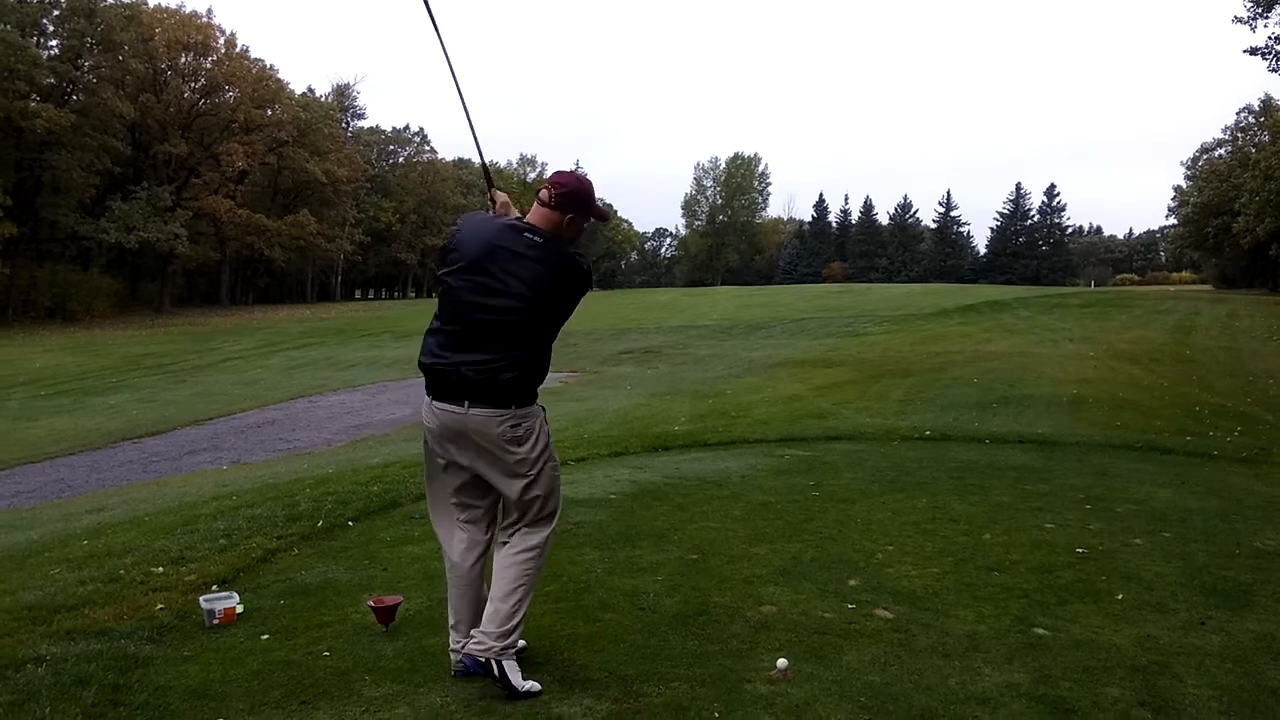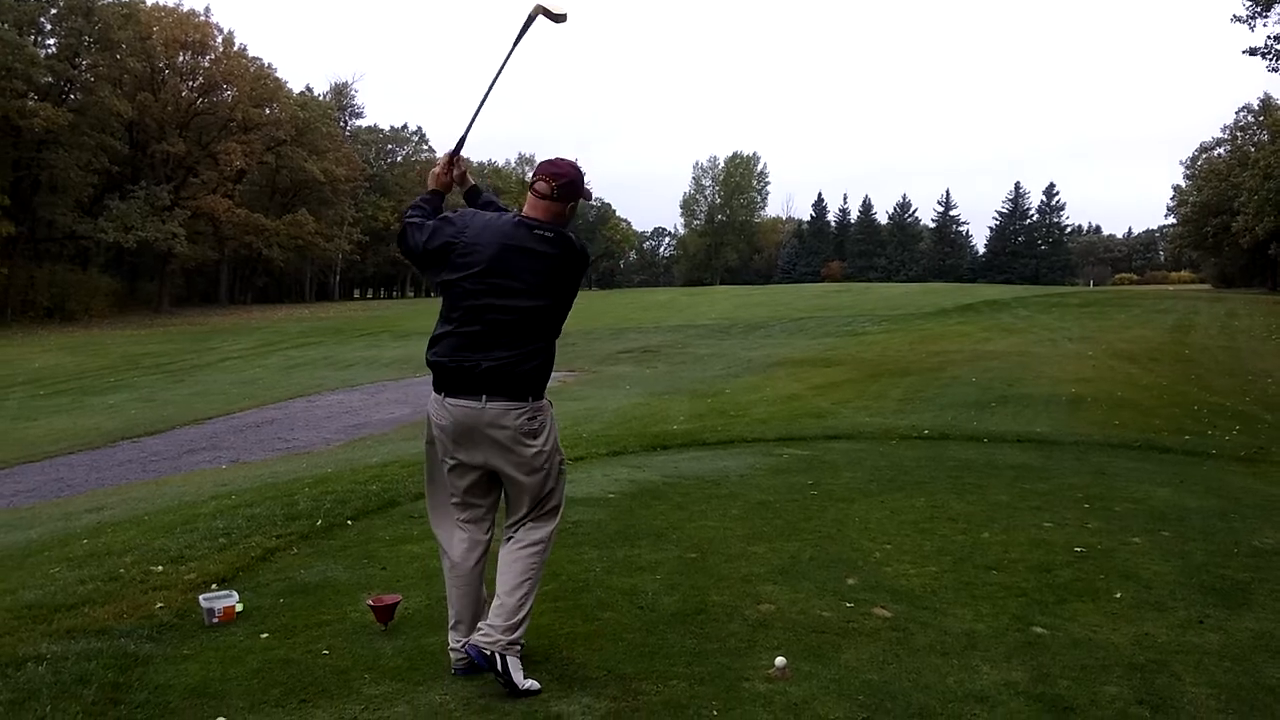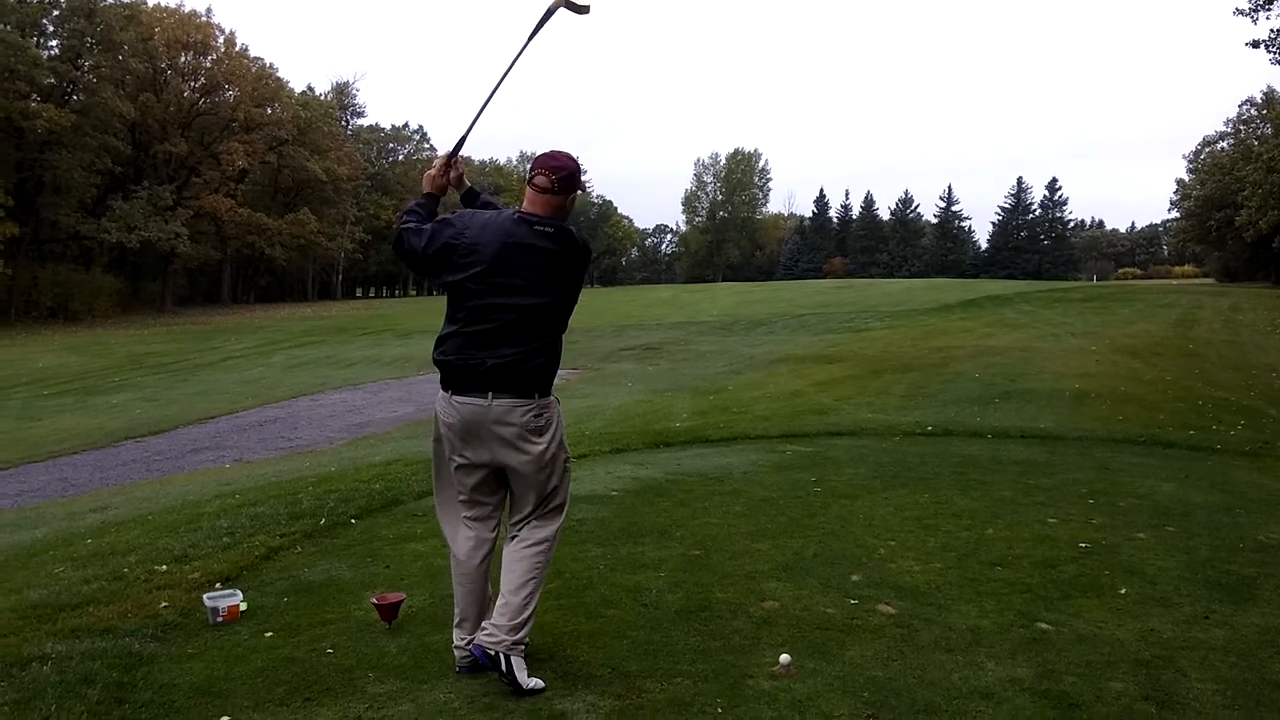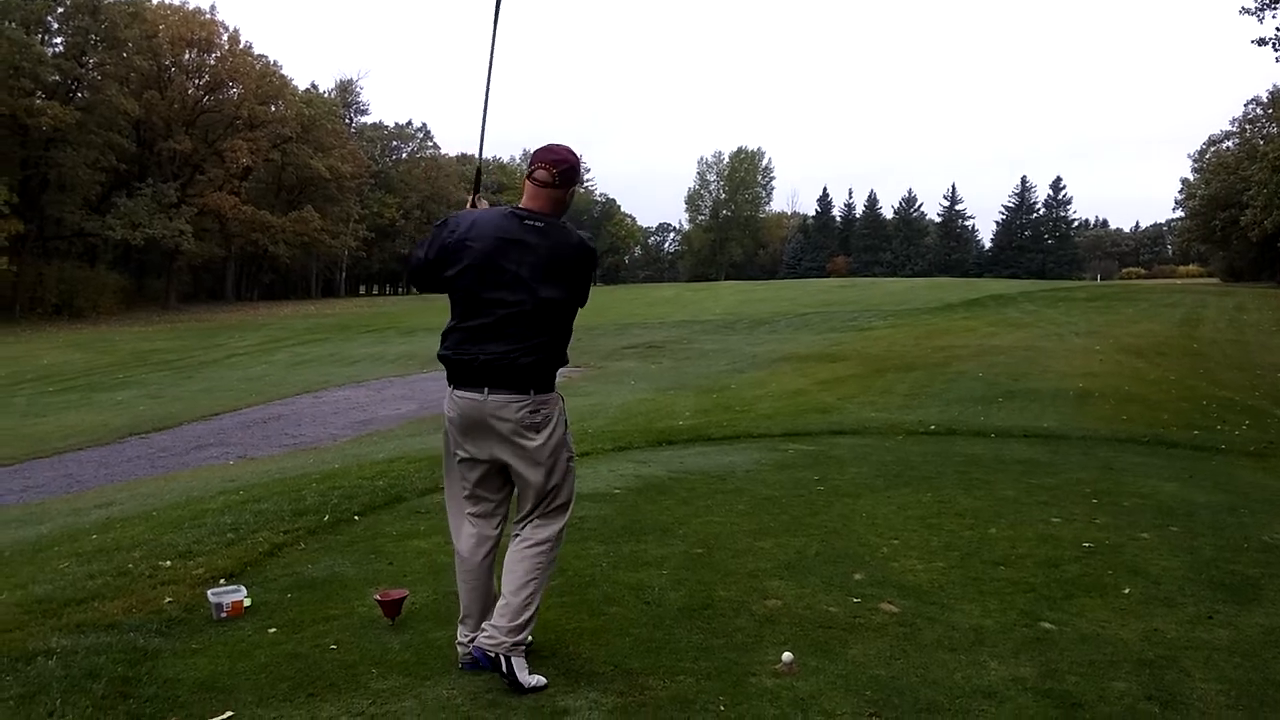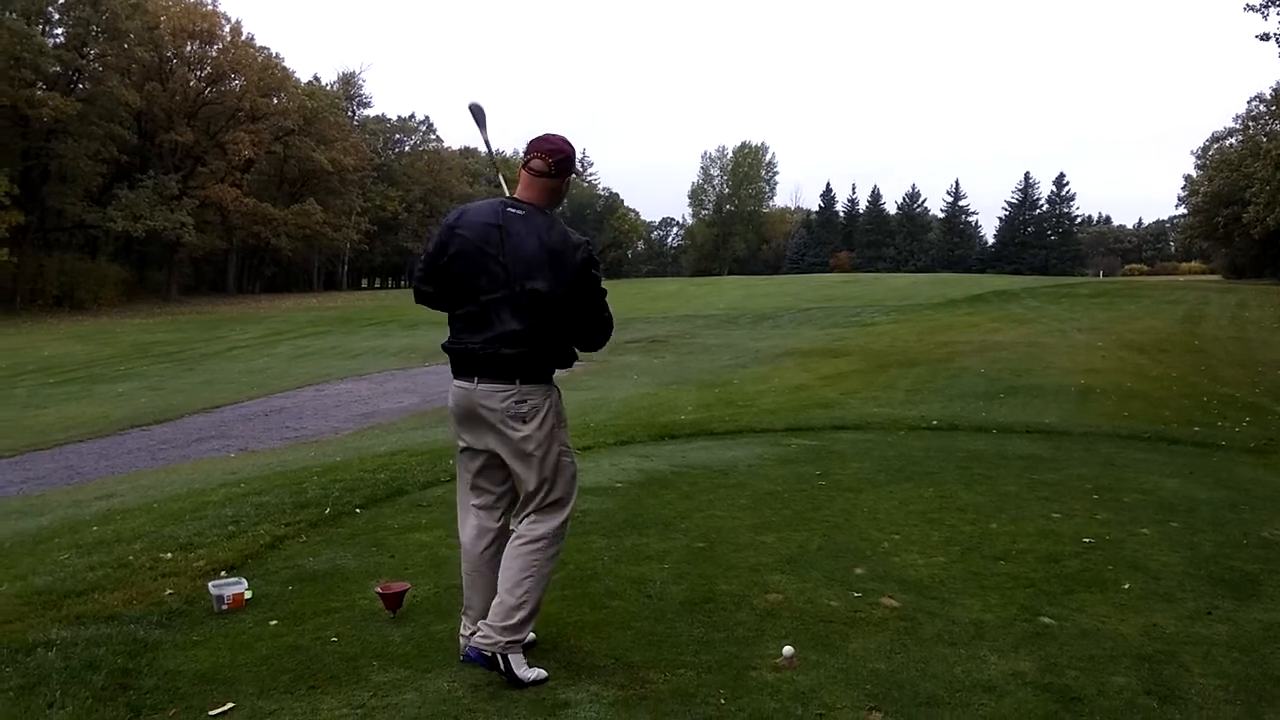
dt=0.2s
person 1, frame 1
left shoulder: (472, 230)
right shoulder: (571, 271)
left wrist: (505, 217)
right wrist: (513, 218)
left hip: (441, 404)
right hip: (504, 414)
left knee: (464, 525)
right knee: (530, 524)
left ankle: (466, 644)
right ankle: (492, 646)
person 1, frame 2
left shoulder: (467, 229)
right shoulder: (571, 257)
left elbow: (411, 239)
left wrist: (435, 192)
right wrist: (471, 190)
left hip: (451, 402)
right hip: (517, 410)
left knee: (462, 525)
right knee: (531, 523)
left ankle: (465, 644)
right ankle: (498, 639)
person 1, frame 3
left shoulder: (468, 230)
right shoulder: (574, 252)
left elbow: (408, 245)
left wrist: (430, 194)
right wrist: (469, 193)
left hip: (458, 401)
right hip: (525, 407)
left knee: (469, 523)
right knee: (536, 524)
left ankle: (469, 643)
right ankle: (501, 639)
person 1, frame 4
left shoulder: (466, 229)
right shoulder: (578, 253)
left elbow: (419, 272)
left hip: (465, 396)
right hip: (529, 403)
left knee: (475, 520)
right knee: (541, 522)
left ankle: (473, 639)
right ankle: (502, 639)
person 1, frame 5
left shoulder: (462, 221)
right shoulder: (570, 249)
left elbow: (425, 288)
right elbow: (594, 331)
left hip: (467, 386)
right hip: (525, 394)
left knee: (481, 512)
right knee: (542, 515)
left ankle: (476, 630)
right ankle: (498, 639)
